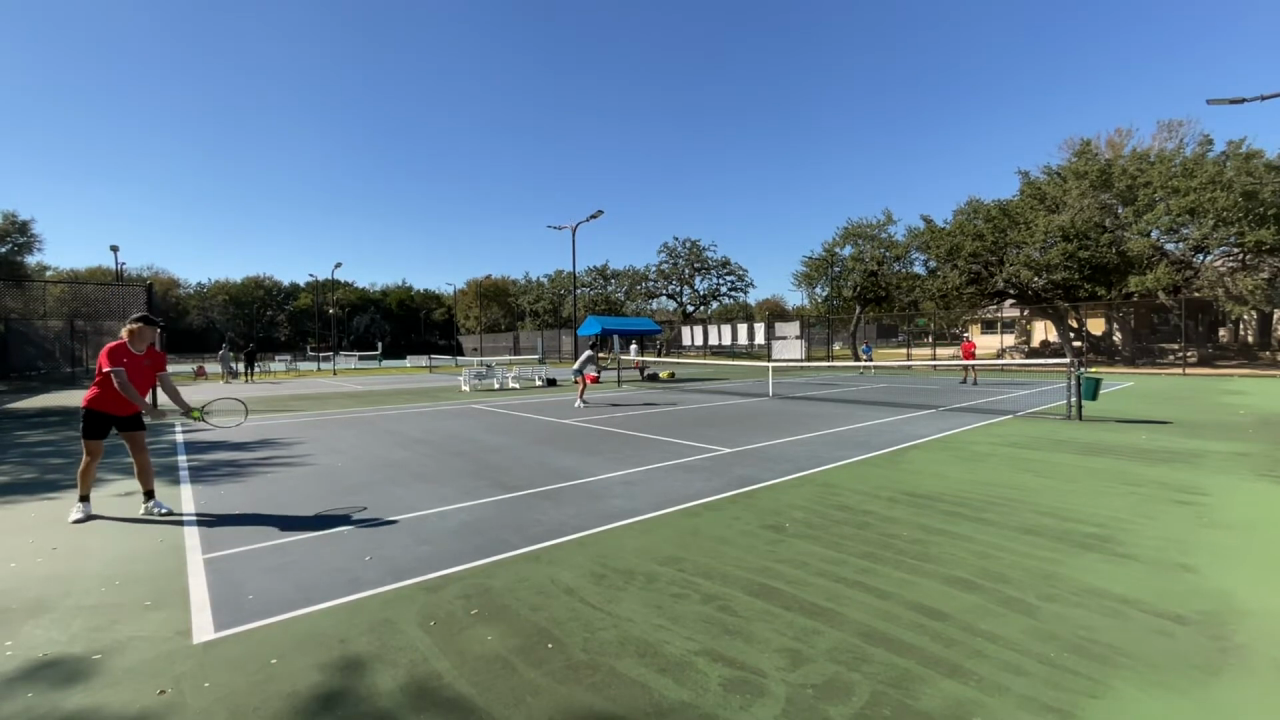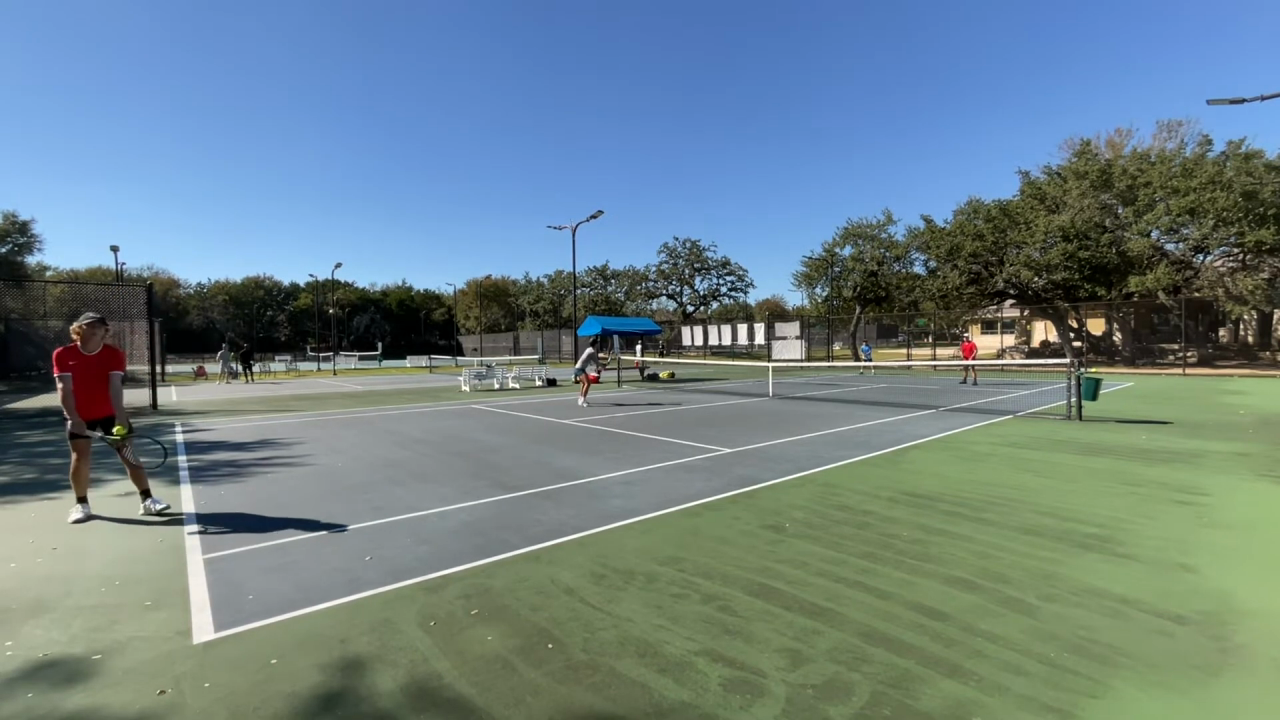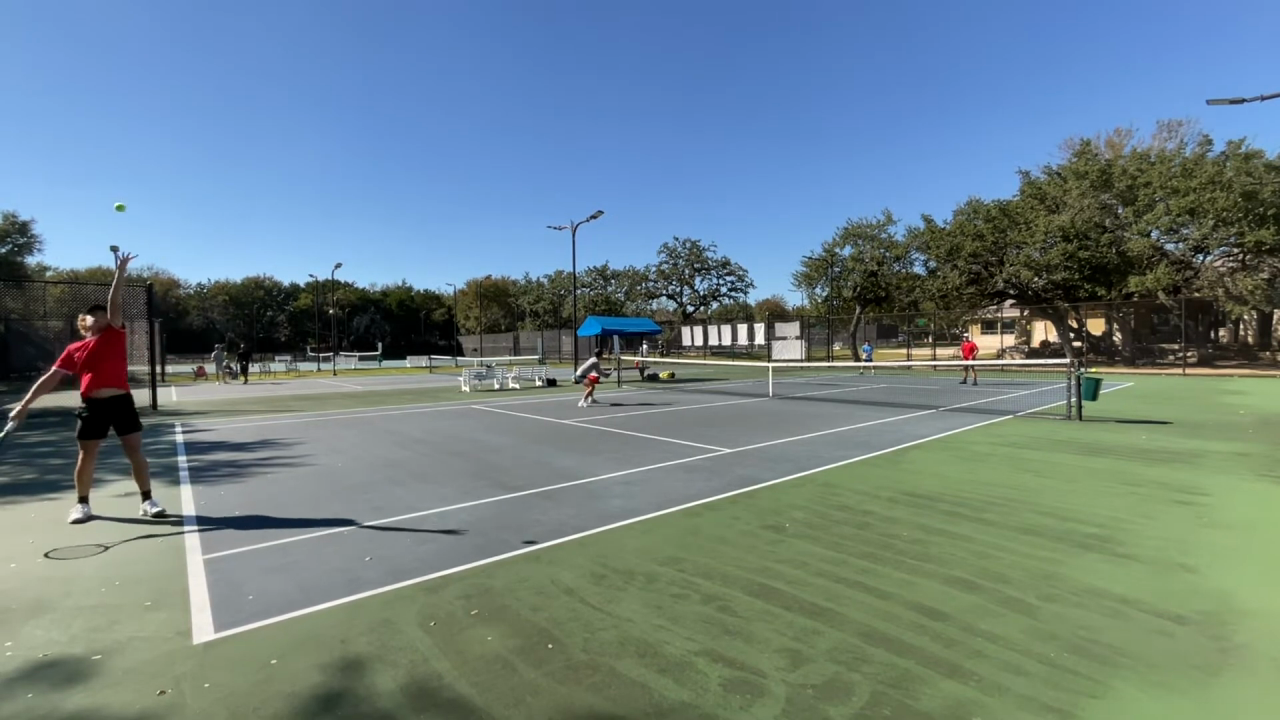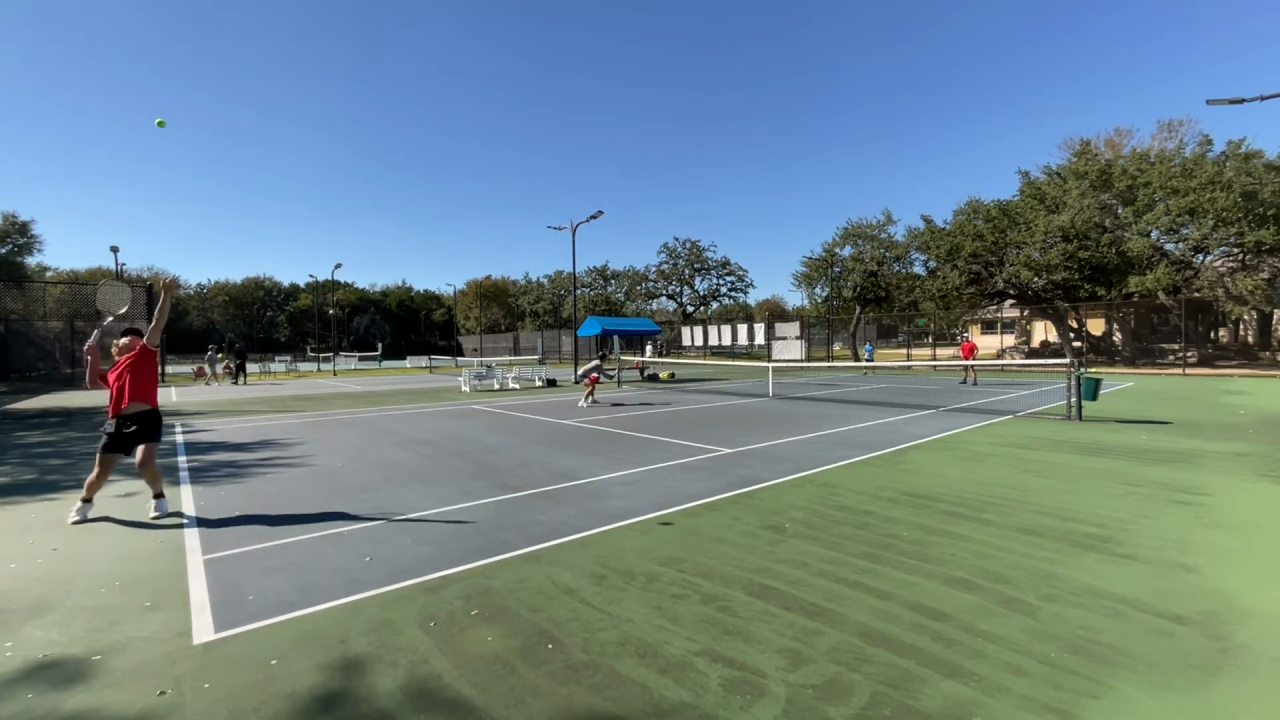
dt=0.5s
person 1, frame 1
left shoulder: (156, 356)
right shoulder: (113, 351)
left elbow: (167, 385)
right elbow: (121, 383)
left wrist: (186, 408)
right wrist: (147, 407)
left hip: (130, 411)
right hip: (97, 409)
left knee: (141, 454)
right knee: (92, 457)
left ankle: (150, 501)
right ankle: (82, 503)
person 1, frame 2
left shoulder: (114, 355)
right shoulder: (63, 354)
left elbow: (115, 387)
right elbow: (64, 389)
left wrist: (121, 419)
right wrist: (72, 418)
left hip: (110, 413)
right hip: (78, 416)
right knee: (80, 458)
left ankle: (147, 500)
right ankle: (81, 504)
person 1, frame 3
left shoulder: (114, 333)
right shoulder: (75, 350)
left elbow: (113, 304)
right elbow: (51, 378)
left wrist: (120, 272)
right wrist: (25, 404)
left hip: (121, 401)
right hip: (93, 407)
left knee: (135, 453)
right knee: (87, 456)
left ankle: (147, 501)
right ankle: (82, 503)
person 1, frame 4
left shoulder: (144, 353)
right shoulder: (113, 371)
left elbow: (157, 324)
right elbow: (94, 383)
left wrist: (166, 295)
right wrist: (92, 356)
left hip: (146, 418)
right hip: (117, 423)
left knee: (145, 463)
right knee: (100, 472)
left ankle: (158, 498)
right ankle: (85, 503)
